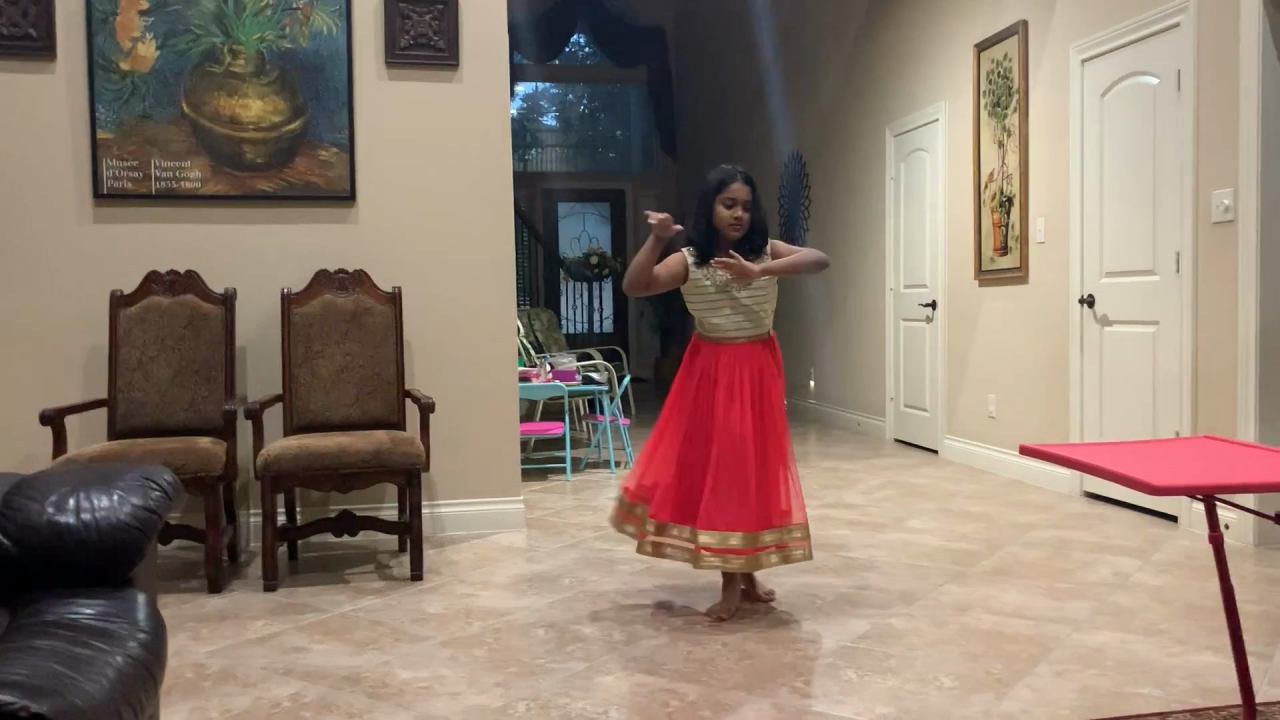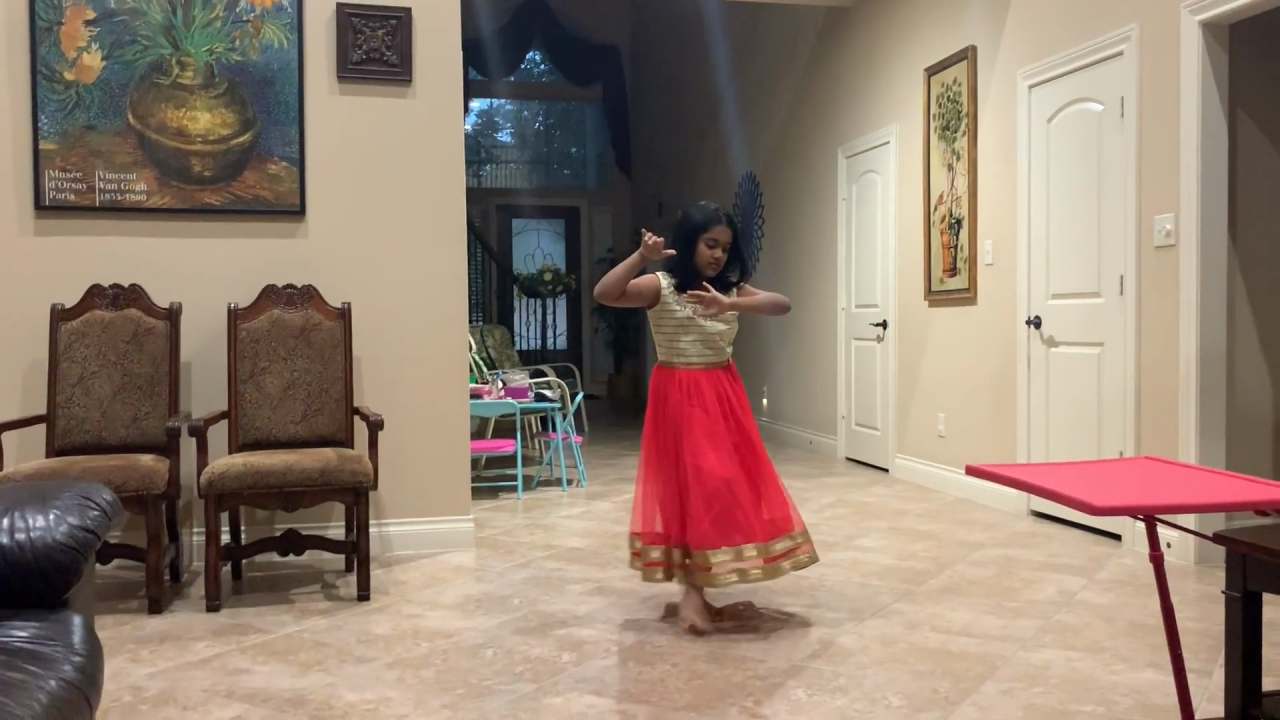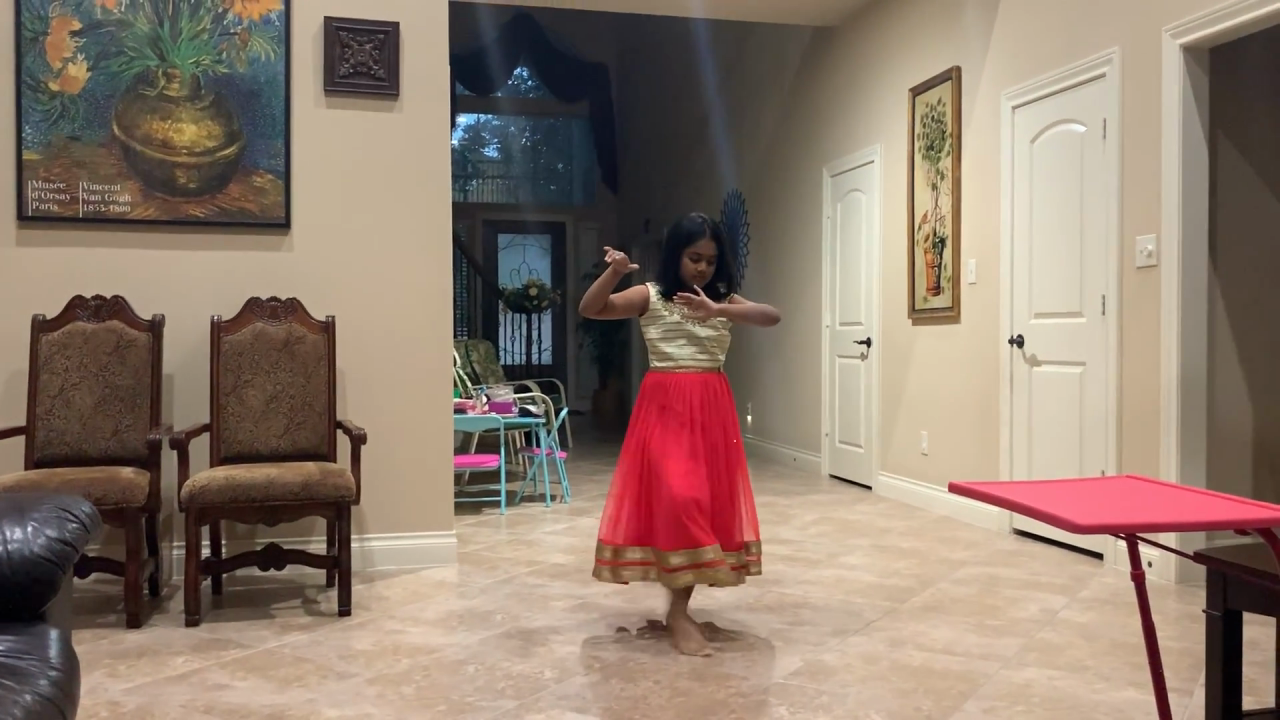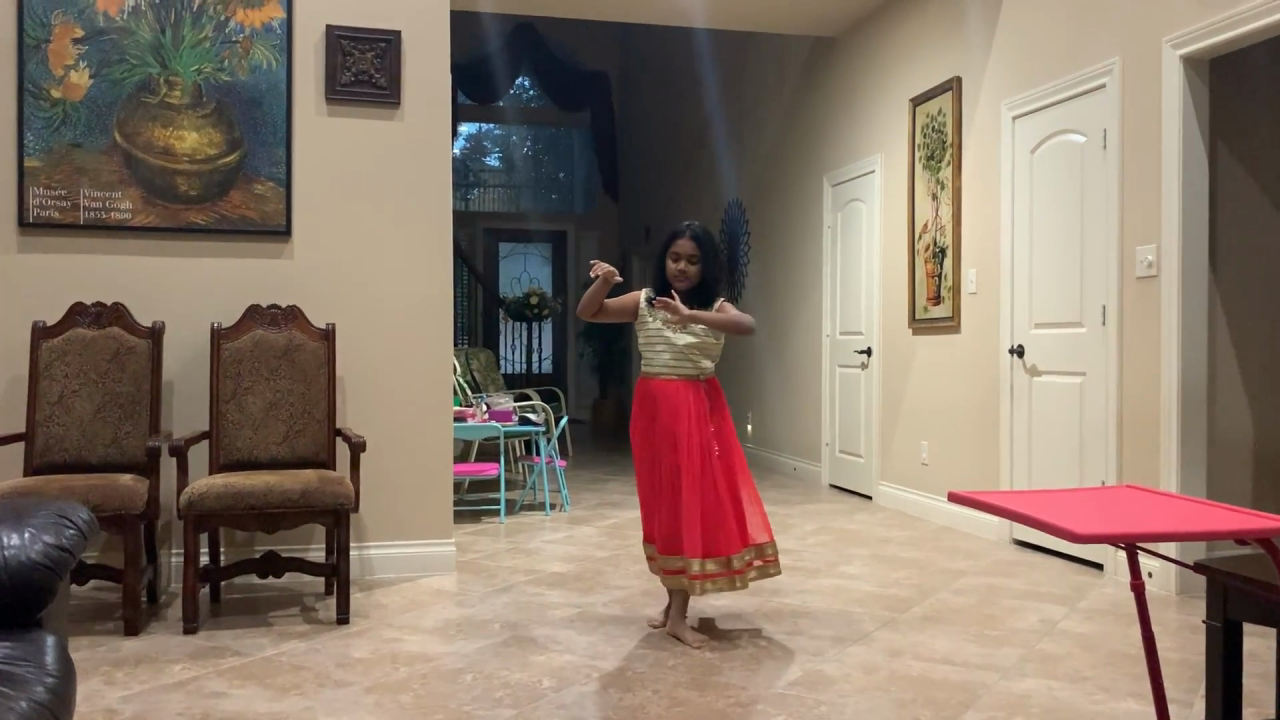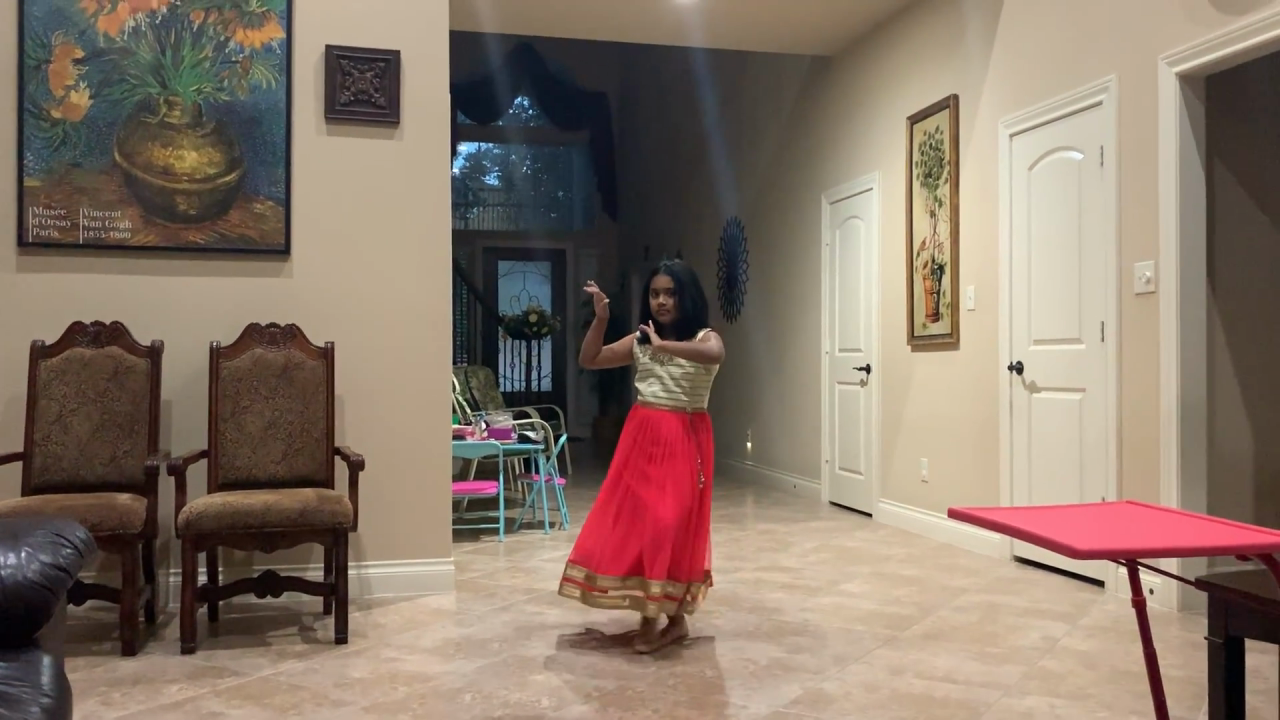
dt=0.7s
person 1, frame 1
left shoulder: (766, 252)
right shoulder: (688, 261)
left elbow: (820, 259)
right elbow: (633, 286)
left wrist: (760, 271)
right wrist: (656, 240)
left hip: (759, 368)
right hip: (710, 369)
left knee: (752, 464)
right knee: (709, 463)
left ankle: (743, 572)
right ankle: (732, 580)
person 1, frame 2
left shoulder: (732, 289)
right shoulder: (660, 287)
left elbow: (782, 304)
right elbow: (604, 295)
left wrist: (729, 305)
right wrist: (642, 256)
left hip: (723, 393)
right hip: (679, 394)
left knee: (737, 486)
right knee: (702, 484)
left ankle: (700, 587)
right ankle: (691, 588)
person 1, frame 3
left shoulder: (724, 300)
right shoulder: (650, 297)
left elbow: (772, 316)
right elbow: (589, 309)
left wrist: (718, 310)
right wrist: (613, 273)
left hip: (712, 406)
right hip: (665, 403)
left knee: (707, 498)
right knee: (677, 495)
left ankle: (680, 607)
right ankle: (678, 607)
person 1, frame 4
left shoulder: (715, 308)
right shoulder: (643, 302)
left elbow: (748, 326)
right elbow: (586, 313)
left wrist: (689, 316)
right wrist: (604, 281)
left hip: (700, 409)
right hip: (654, 408)
left knee: (700, 498)
right knee: (665, 499)
left ankle: (678, 612)
right ankle: (675, 600)
person 1, frame 5
left shoulder: (704, 337)
right shoulder: (639, 340)
left elbow: (715, 354)
right elbow: (588, 360)
left wrist: (664, 345)
right wrist: (601, 317)
left hip: (684, 438)
right hip: (642, 437)
left knee: (669, 523)
right knee: (630, 521)
left ankle: (658, 613)
right ankle: (674, 618)
